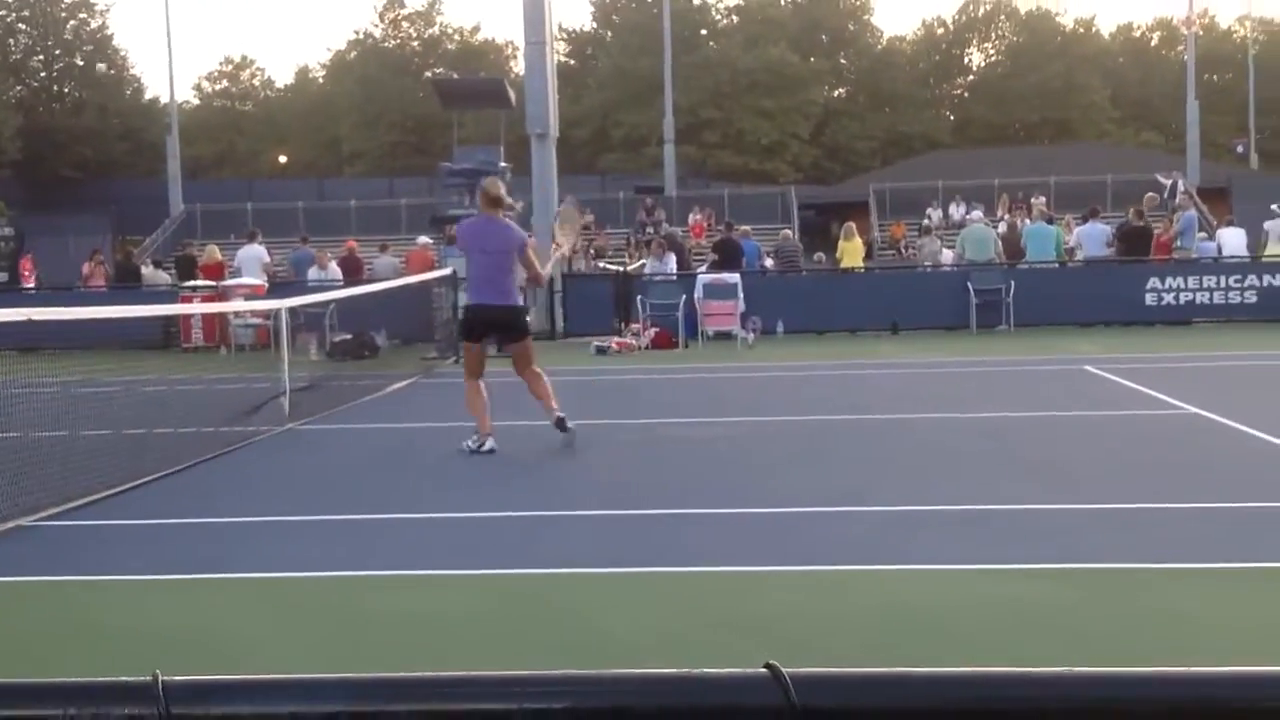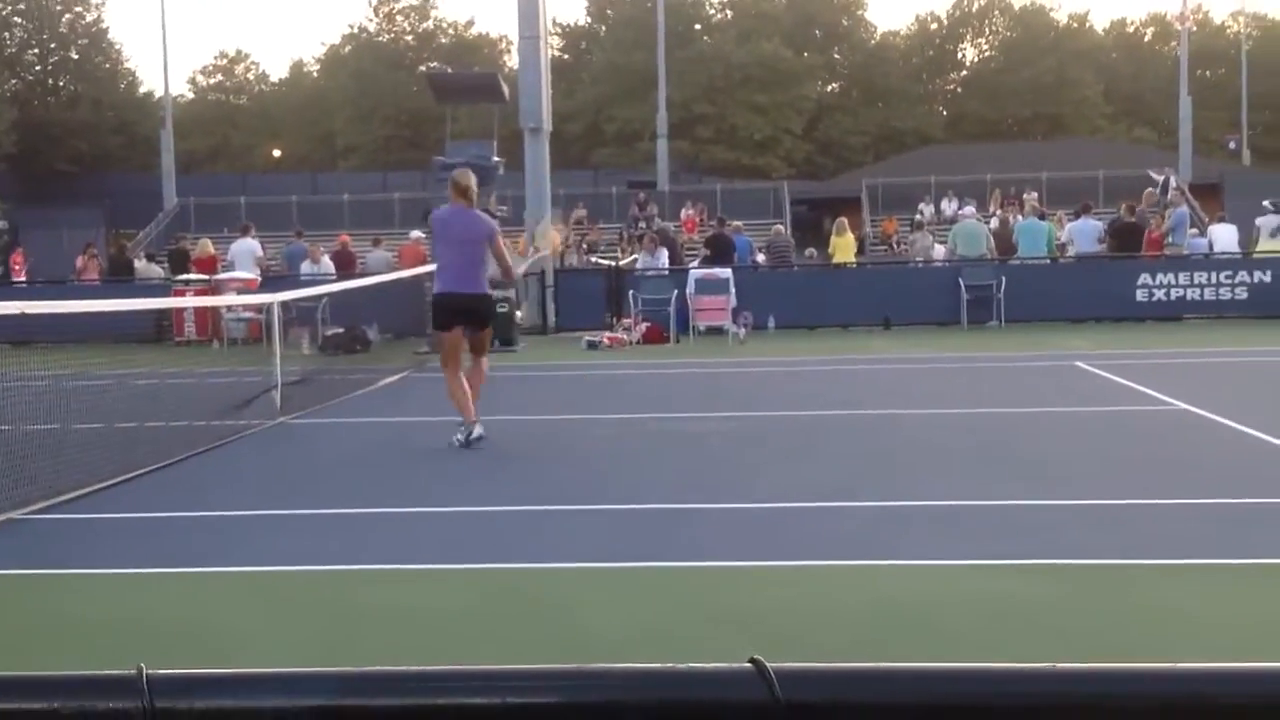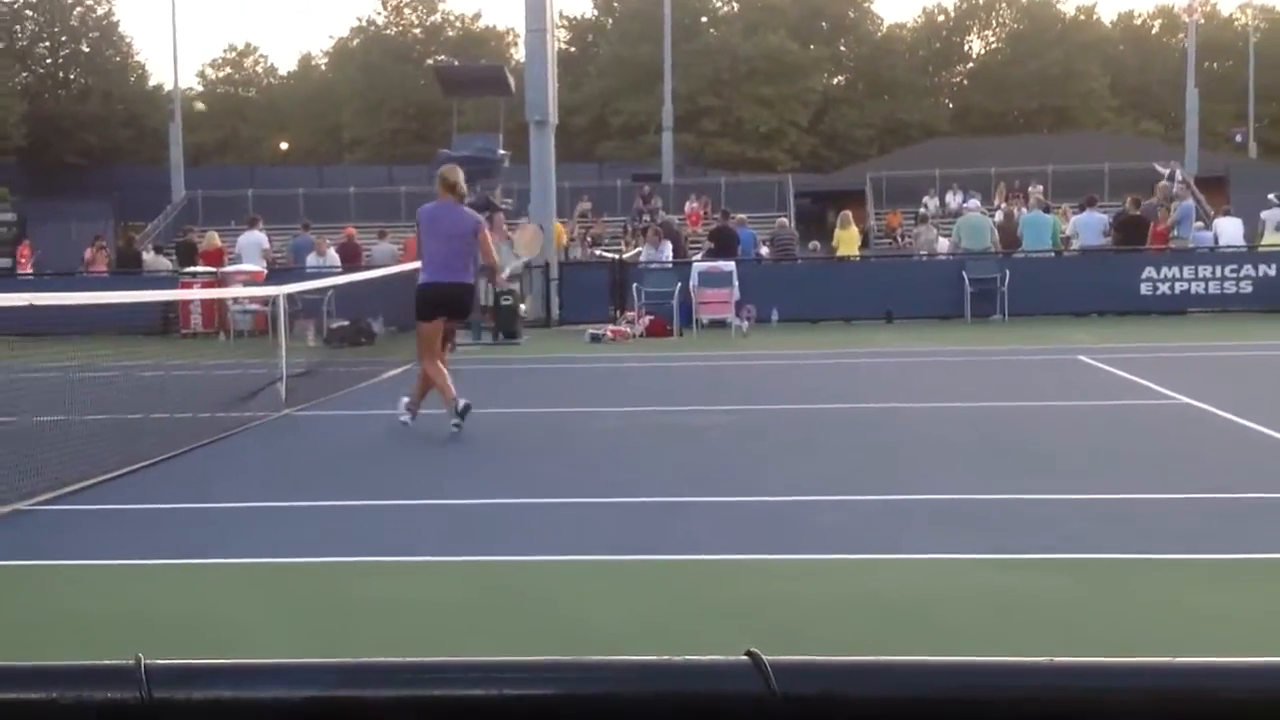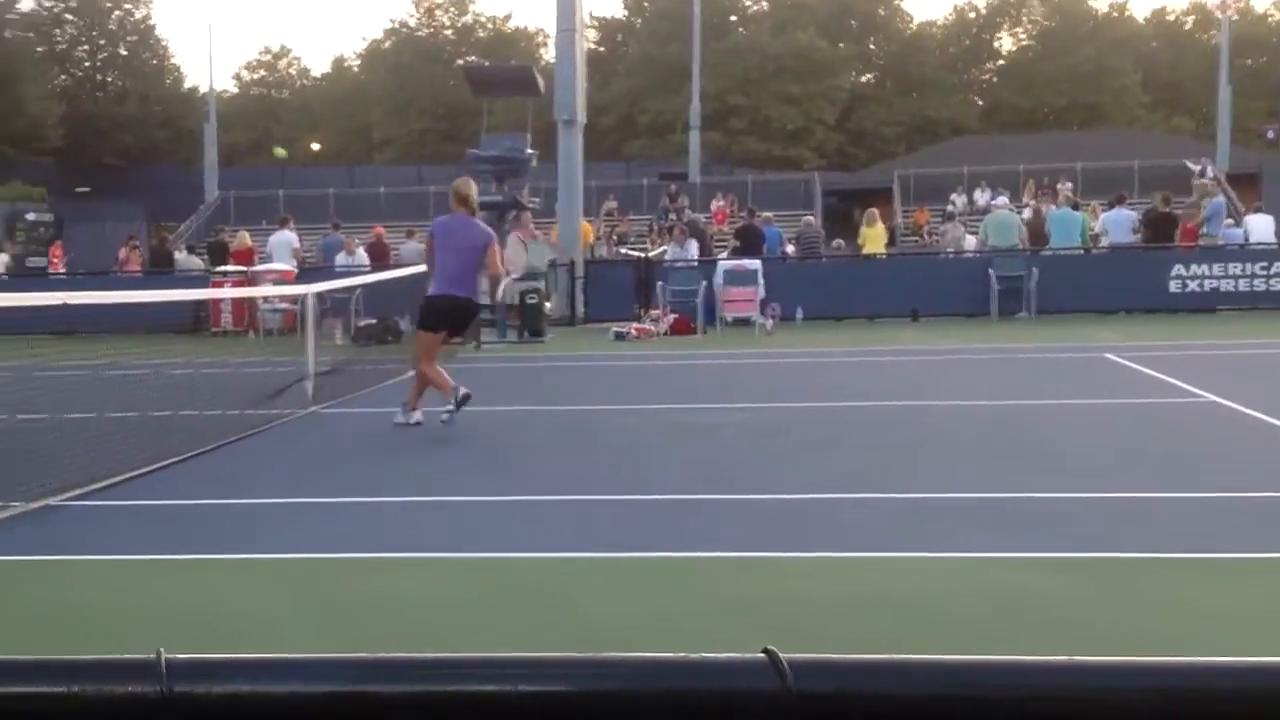
dt=0.1s
person 1, frame 1
left shoulder: (465, 228)
right shoulder: (516, 234)
right elbow: (538, 278)
right wrist: (545, 272)
left hip: (477, 311)
right hip: (511, 311)
left knee: (473, 378)
right knee: (531, 372)
left ankle: (484, 436)
right ankle: (556, 414)
person 1, frame 2
left shoulder: (437, 218)
right shoulder: (488, 224)
right elbow: (507, 269)
right wrist: (512, 278)
left hip: (446, 299)
right hip: (480, 299)
left knee: (451, 369)
right knee: (479, 359)
left ankle: (471, 425)
right ankle: (470, 418)
person 1, frame 3
left shoulder: (424, 213)
right shoulder: (474, 219)
right elbow: (491, 261)
right wrist: (495, 277)
left hip: (432, 289)
right hip: (463, 292)
left knee: (429, 358)
right knee: (435, 352)
left ankle: (455, 401)
right ankle: (413, 404)
person 1, frame 4
left shoulder: (439, 225)
right shoulder: (486, 233)
right elbow: (496, 273)
right wrist: (494, 289)
left hip: (439, 301)
right hip: (467, 305)
left knee: (424, 363)
right knee: (428, 358)
left ankle: (454, 391)
right ankle: (411, 408)
